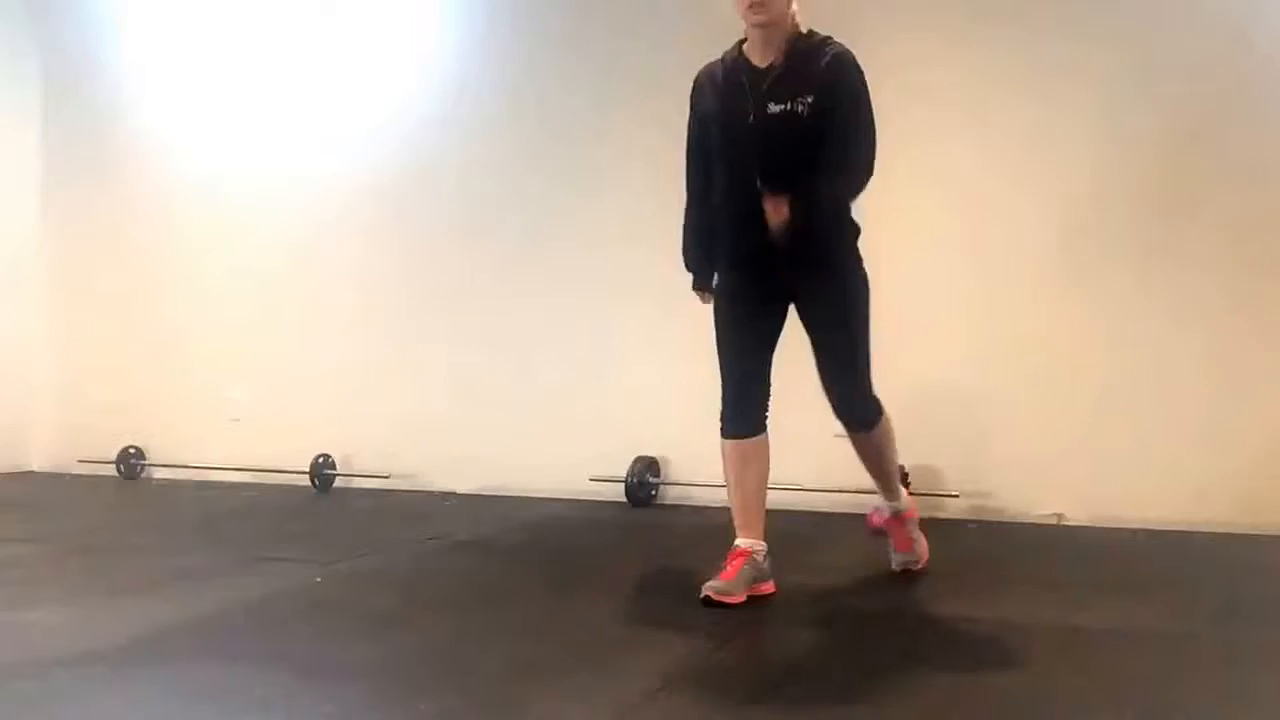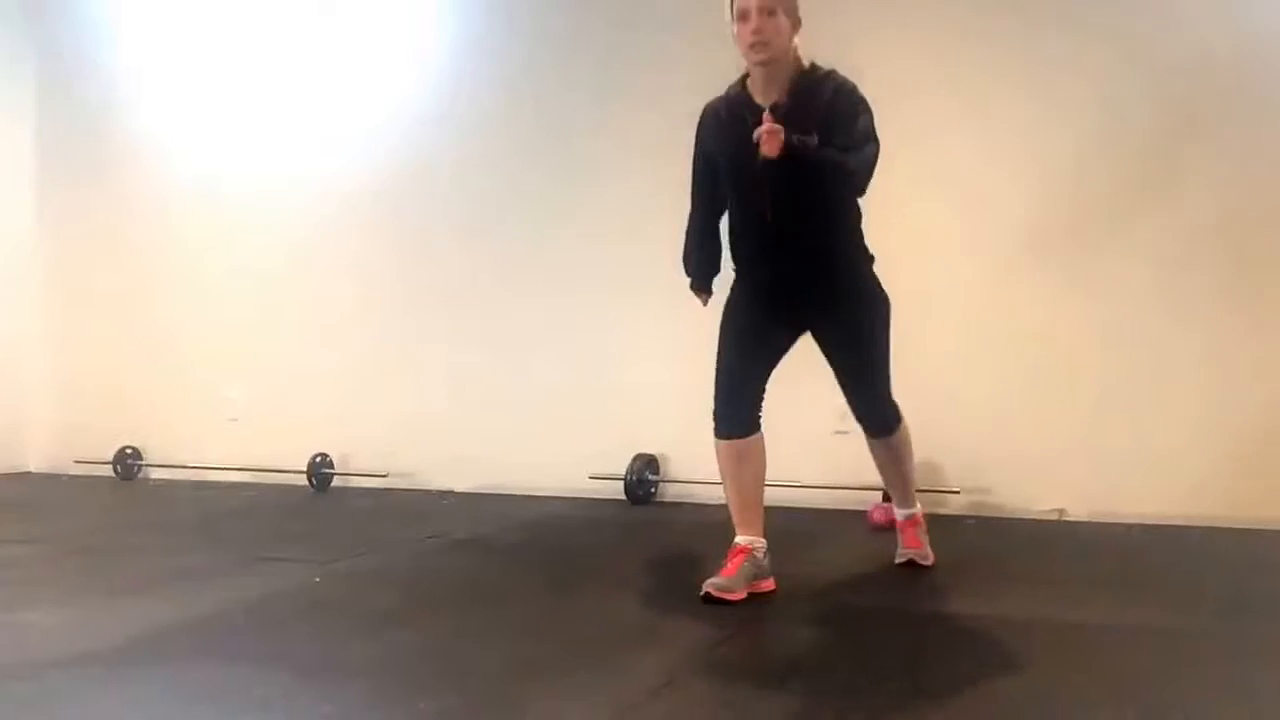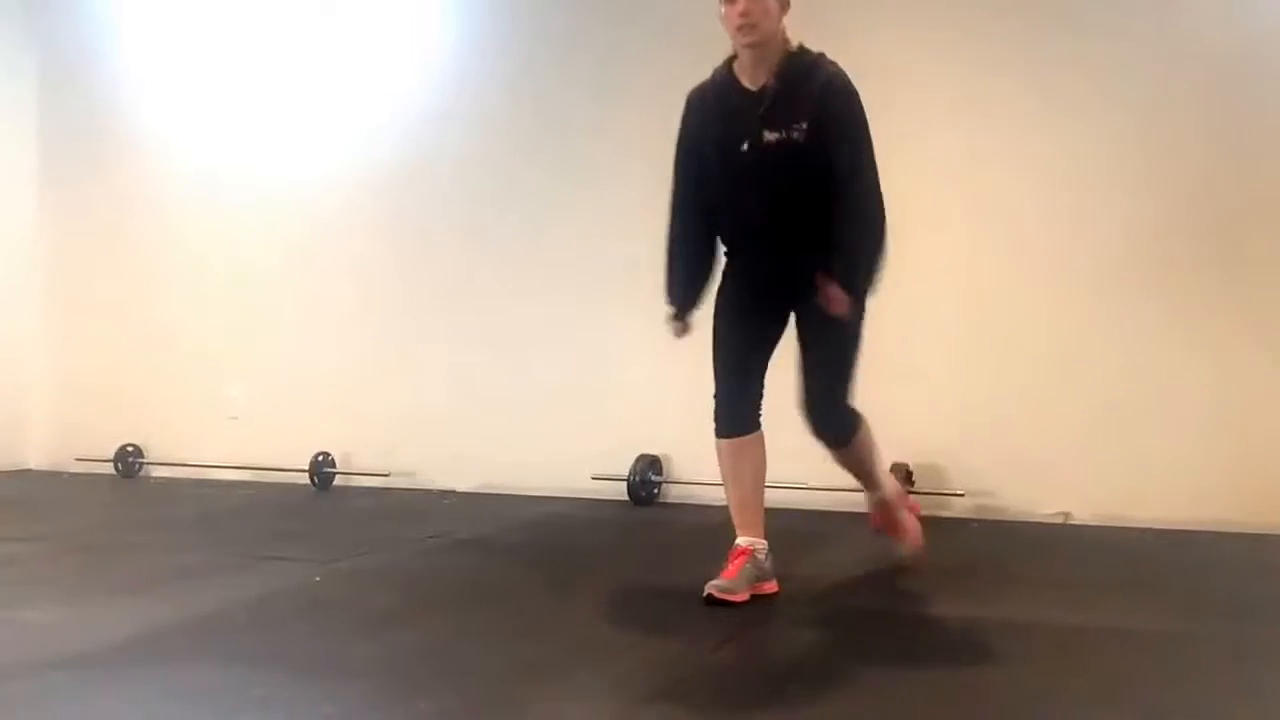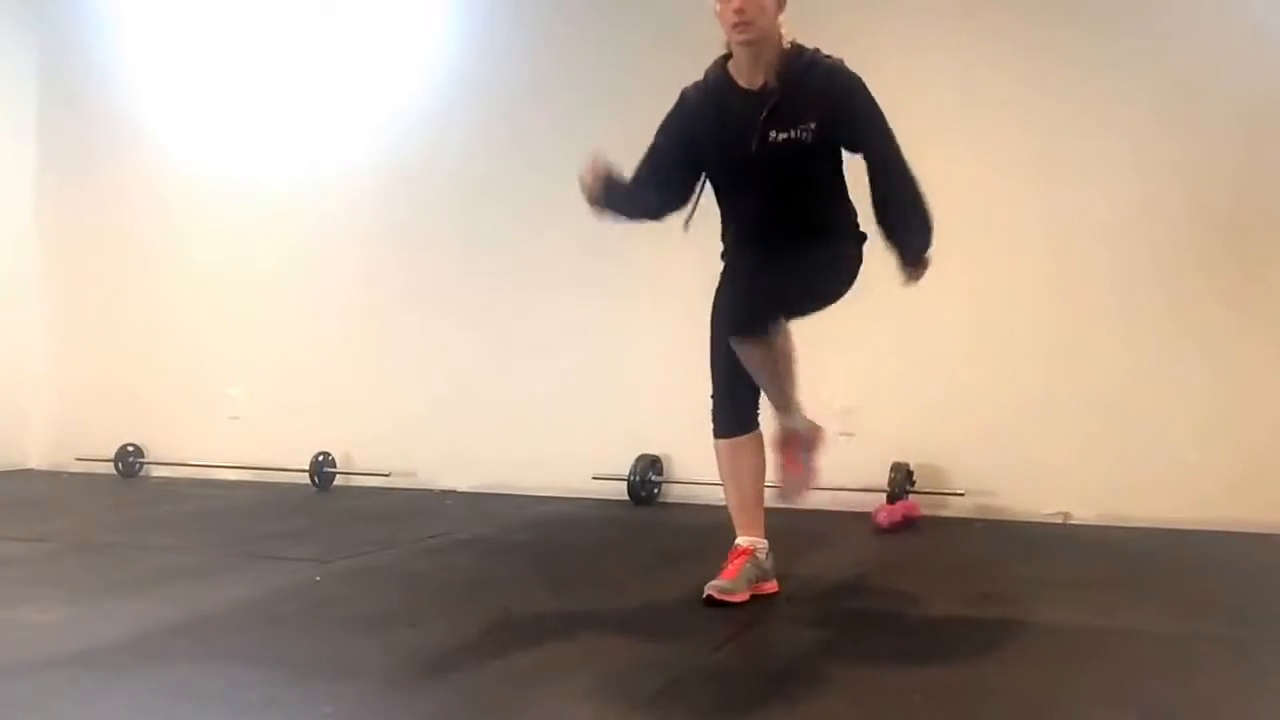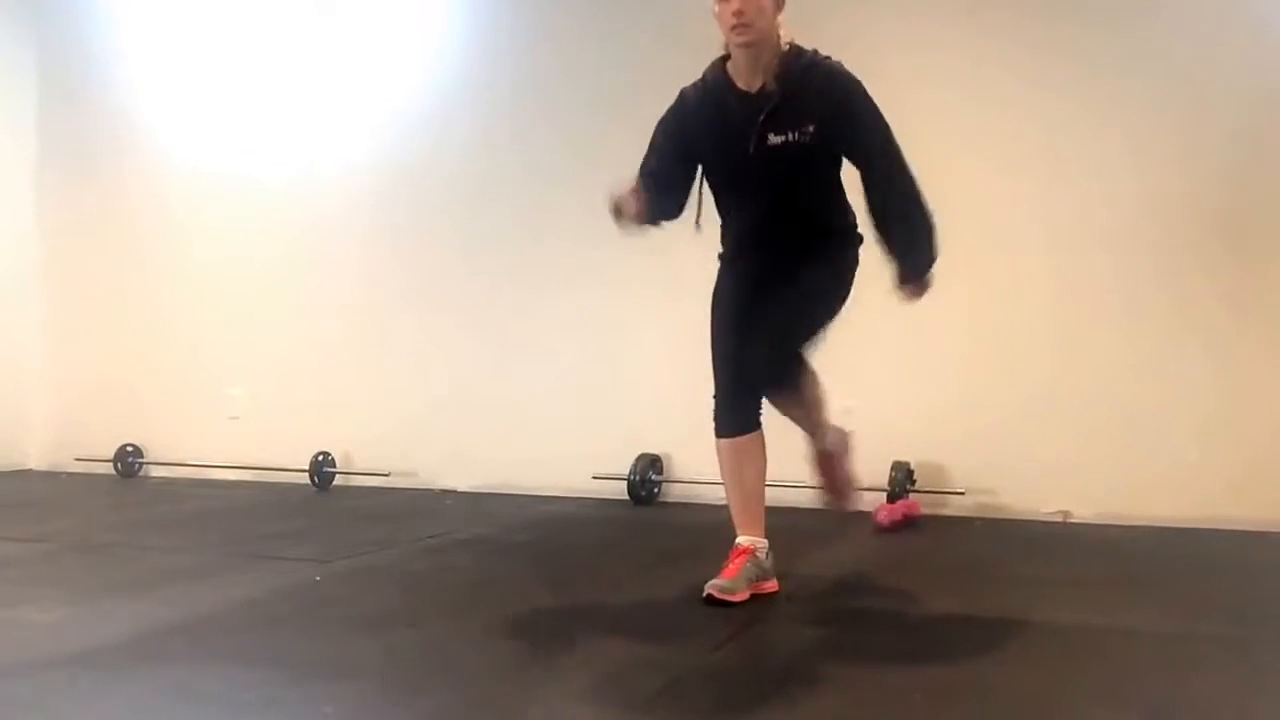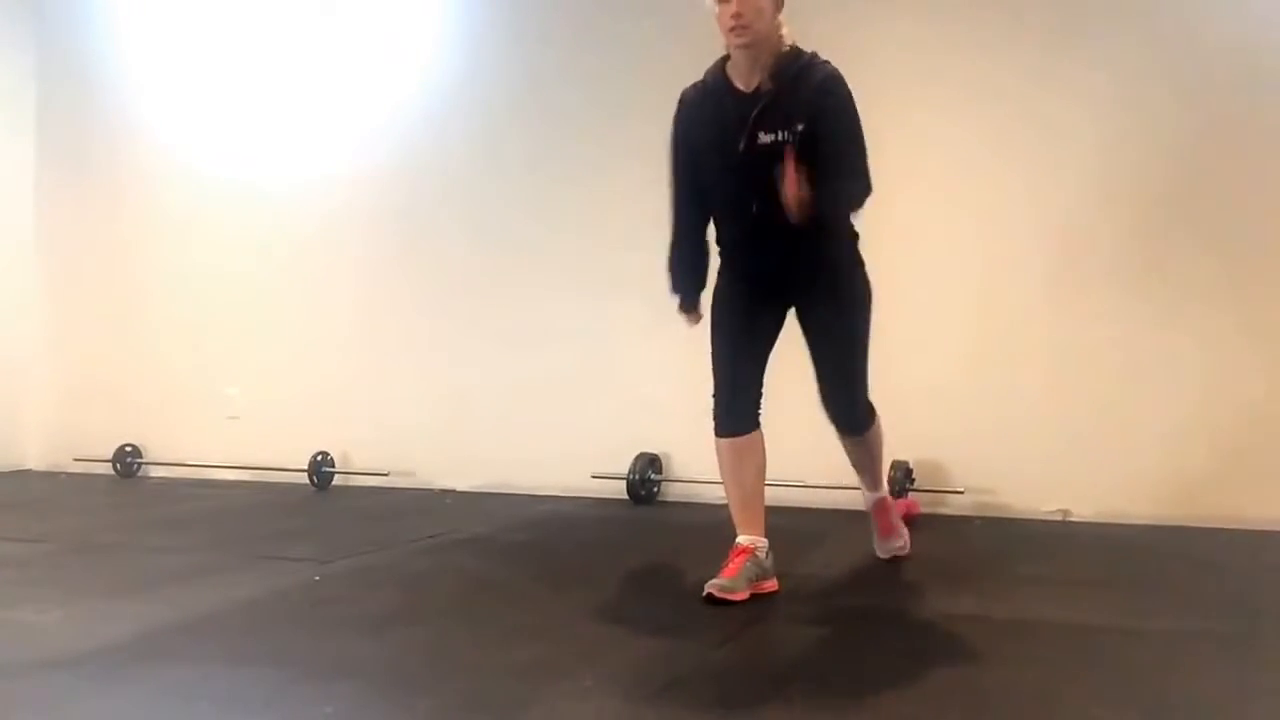
dt=0.2s
person 1, frame 1
left shoulder: (831, 67)
right shoulder: (712, 84)
left elbow: (854, 165)
right elbow: (701, 185)
left wrist: (800, 209)
right wrist: (700, 266)
left hip: (824, 262)
right hip: (743, 268)
left knee: (850, 394)
right knee: (740, 402)
left ankle: (897, 508)
right ankle: (750, 555)
person 1, frame 2
left shoulder: (834, 98)
right shoulder: (719, 116)
left elbow: (856, 171)
right elbow: (707, 202)
left wrist: (790, 155)
right wrist: (700, 270)
left hip: (841, 285)
right hip: (759, 289)
left knee: (872, 407)
right knee: (733, 405)
left ankle: (908, 517)
right ankle: (750, 552)
person 1, frame 3
left shoulder: (825, 86)
right shoulder: (705, 104)
left elbow: (859, 189)
right elbow: (691, 207)
left wrist: (851, 278)
right wrist: (682, 294)
left hip: (826, 274)
right hip: (748, 276)
left knee: (824, 409)
right knee: (733, 404)
left ankle: (886, 496)
right ankle: (751, 554)
person 1, frame 4
left shoulder: (825, 82)
right shoulder: (700, 104)
left elbow: (884, 161)
right elbow: (658, 190)
left wrist: (913, 240)
right wrist: (608, 191)
left hip: (824, 250)
right hip: (748, 260)
left knee: (749, 313)
right knee: (731, 401)
left ankle: (796, 428)
right ankle: (751, 554)
person 1, frame 5
left shoulder: (825, 84)
right shoulder: (699, 103)
left elbow: (885, 170)
right elbow: (664, 187)
left wrist: (913, 256)
right wrist: (634, 203)
left hip: (823, 257)
right hip: (746, 264)
left knee: (773, 351)
right knee: (733, 400)
left ankle: (827, 442)
right ankle: (751, 553)
person 1, frame 6
left shoulder: (818, 85)
right shoulder: (699, 103)
left elbow: (853, 180)
right elbow: (690, 201)
left wrist: (812, 198)
right wrist: (687, 284)
left hip: (825, 267)
right hip: (746, 273)
left knee: (845, 402)
right knee: (733, 401)
left ankle: (878, 500)
right ankle: (751, 551)
